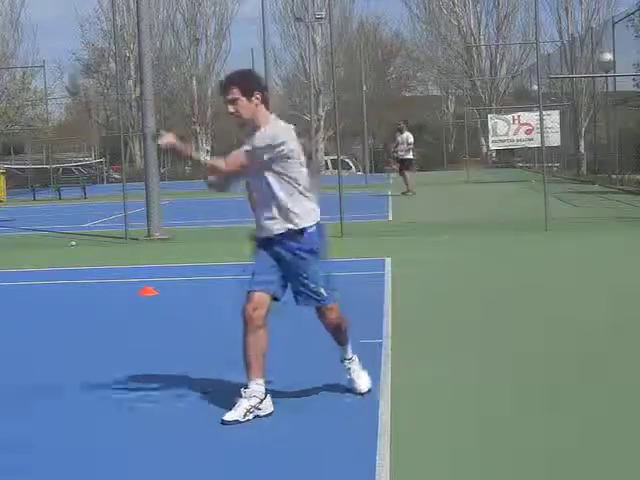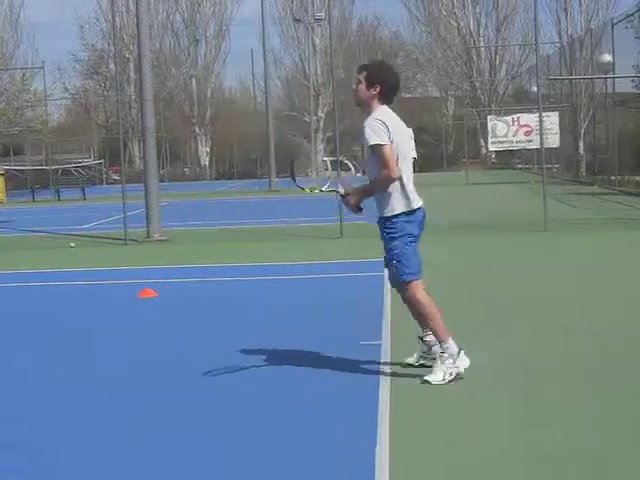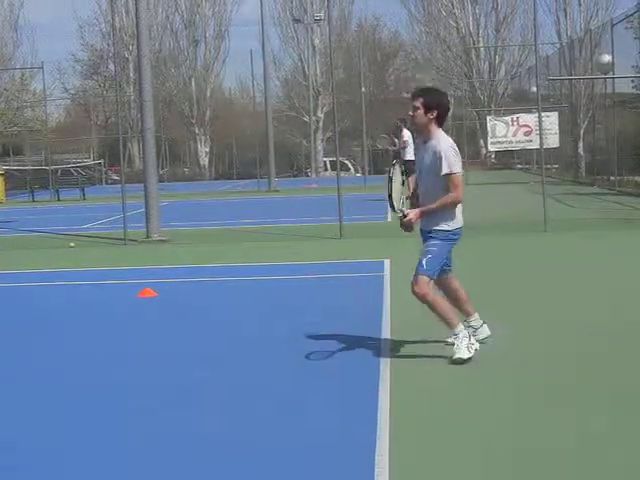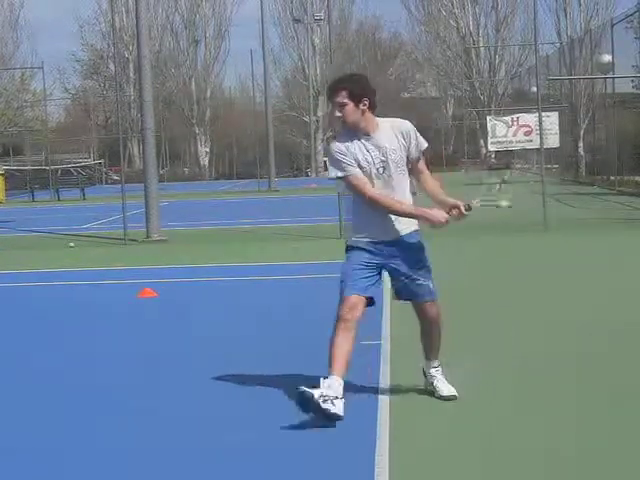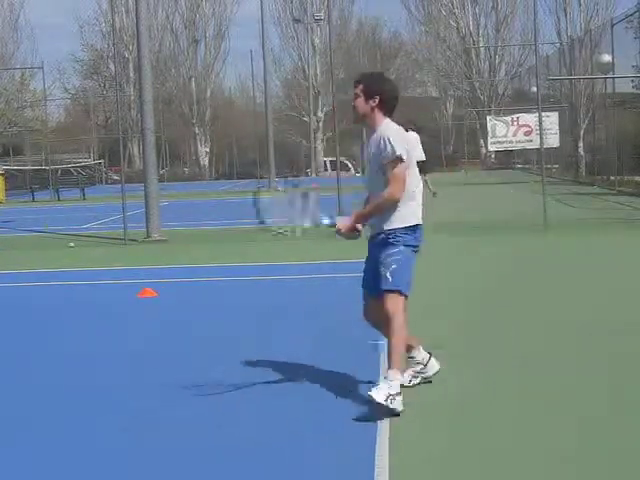
dt=1s
person 1, frame 1
left shoulder: (277, 133)
right shoulder: (252, 136)
left elbow: (226, 168)
right elbow: (221, 177)
left wrist: (181, 148)
left hip: (301, 234)
right hip: (270, 238)
left knee: (329, 312)
right knee: (254, 310)
left ankle: (348, 359)
right ankle: (256, 394)
person 1, frame 2
left shoulder: (374, 122)
right shoulder: (394, 121)
left elbow: (391, 172)
left wrist: (359, 193)
right wrist: (363, 192)
left hip: (397, 215)
right hip: (407, 211)
left knee: (410, 287)
right knee: (403, 284)
left ankle: (450, 353)
right ankle: (429, 341)
person 1, frame 3
left shoulder: (444, 148)
right shoulder: (420, 142)
left elbow: (456, 195)
left wrist: (420, 212)
right wrist: (412, 210)
left hip: (443, 228)
right hip: (432, 226)
left knee: (421, 287)
right knee: (443, 279)
left ankle: (463, 335)
right ankle: (476, 324)
person 1, frame 4
left shoulder: (402, 130)
right shoulder: (339, 148)
left elbow: (421, 173)
right elbow: (371, 196)
left wrist: (444, 200)
right wrist: (424, 214)
left hip: (405, 239)
right hip: (364, 244)
left knee: (429, 311)
right knee: (348, 312)
left ankle: (433, 371)
right ankle: (331, 393)
person 1, frame 5
left shoulder: (389, 134)
right shoulder: (374, 137)
left elbow: (395, 194)
left wrist: (355, 219)
right wrist: (359, 219)
left hip: (400, 231)
right hip: (381, 233)
left knee: (392, 302)
right knee: (373, 311)
left ankle: (392, 383)
right ankle: (419, 358)
